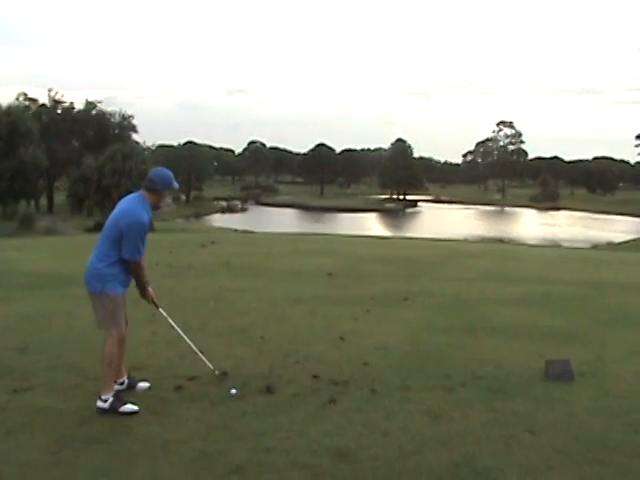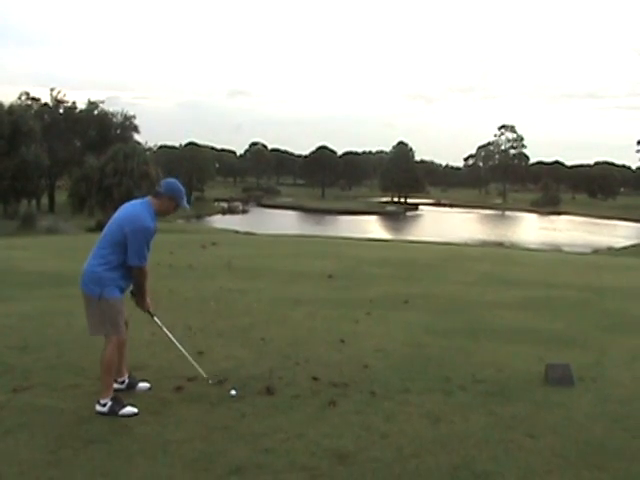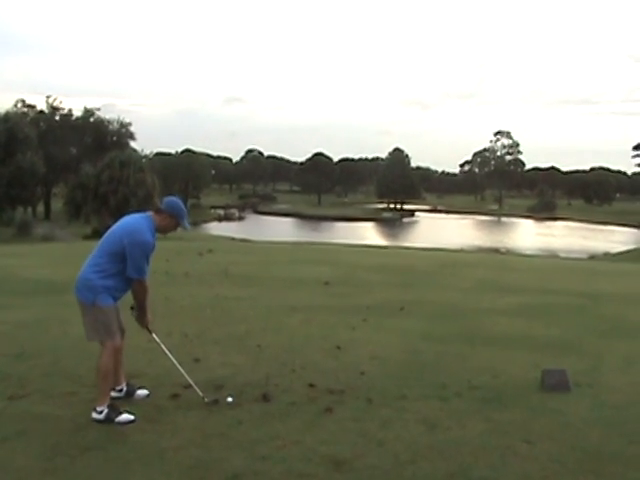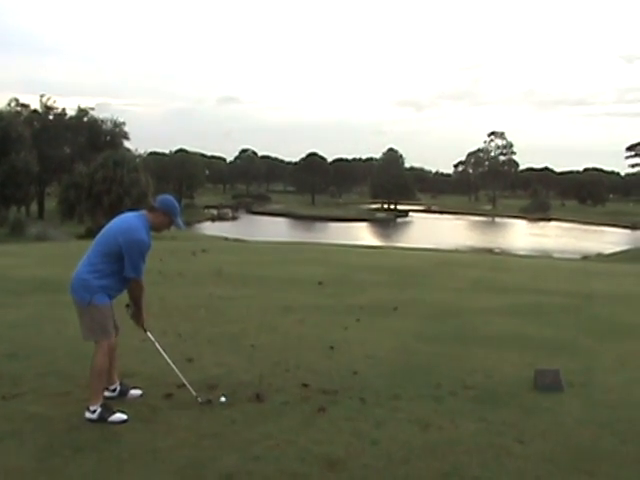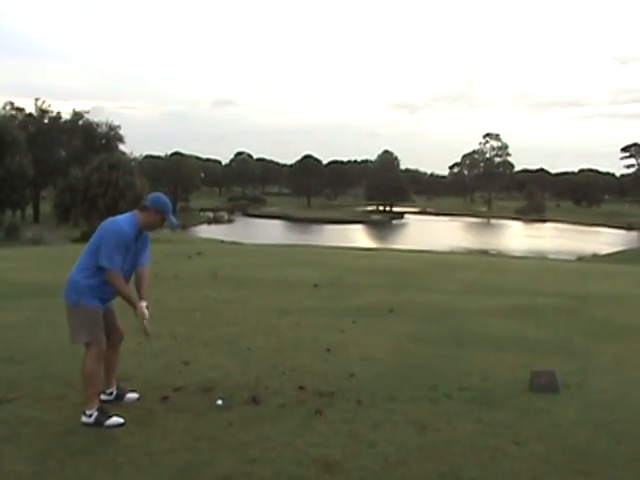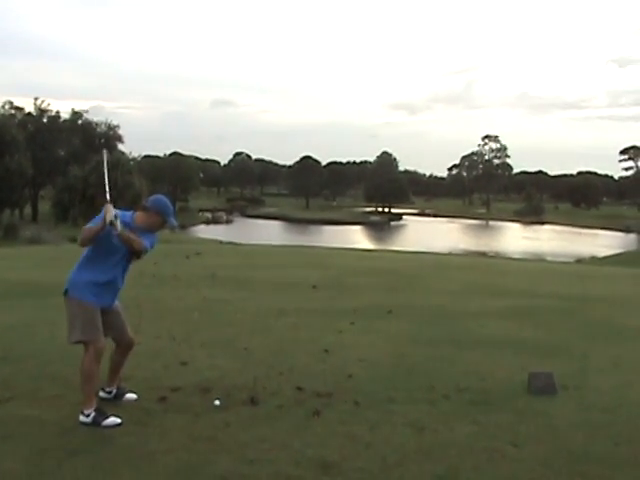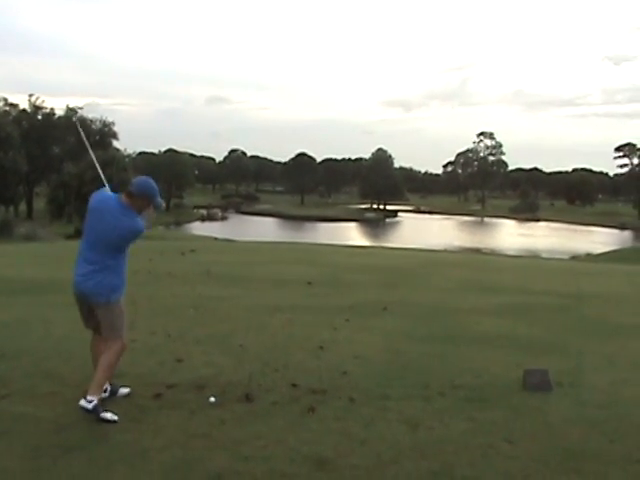
dt=0.4s
person 1, frame 1
left shoulder: (134, 202)
right shoulder: (137, 216)
right elbow: (133, 260)
left wrist: (144, 283)
right wrist: (145, 288)
left hip: (110, 275)
right hip: (106, 278)
left knee: (120, 328)
right knee: (115, 333)
left ankle: (120, 378)
right ankle: (106, 396)
person 1, frame 2
left shoulder: (136, 206)
right shoulder: (143, 222)
right elbow: (138, 267)
left wrist: (139, 292)
right wrist: (143, 297)
left hip: (103, 278)
right hip: (102, 282)
left knee: (120, 330)
right knee: (115, 337)
left ankle: (121, 379)
right ankle: (105, 400)
person 1, frame 3
left shoulder: (138, 220)
right shoulder: (143, 236)
left elbow: (134, 277)
right elbow: (139, 281)
left wrist: (140, 308)
right wrist: (143, 313)
left hip: (100, 286)
right hip: (96, 290)
left knee: (118, 336)
right knee: (111, 344)
left ankle: (119, 386)
right ankle: (102, 408)
person 1, frame 4
left shoulder: (131, 218)
right shoulder: (138, 236)
right elbow: (135, 280)
left wrist: (134, 305)
right wrist: (139, 311)
left hip: (94, 285)
right hip: (92, 289)
left knee: (112, 335)
right knee: (105, 343)
left ankle: (112, 386)
right ankle: (95, 407)
person 1, frame 5
left shoulder: (142, 236)
right shoulder: (116, 228)
left elbow: (143, 269)
right elbow: (111, 275)
left wrist: (142, 302)
right wrist: (134, 305)
left hip: (101, 295)
right hip: (84, 293)
left knee: (115, 337)
right knee: (96, 348)
left ankle: (110, 390)
right ankle: (91, 411)
person 1, frame 6
left shoulder: (149, 236)
right shoulder: (111, 216)
left elbow: (138, 248)
right elbow: (83, 239)
left wrist: (119, 229)
right wrist: (108, 223)
left hip: (106, 296)
right hip: (83, 291)
left knee: (126, 341)
right knee: (94, 347)
left ankle: (110, 388)
right ankle: (88, 410)
person 1, frame 7
left shoulder: (100, 198)
right shoulder: (136, 225)
left hip: (82, 281)
right hip: (106, 288)
left knee: (100, 332)
right knee: (116, 342)
left ankle: (103, 385)
right ankle: (91, 397)
